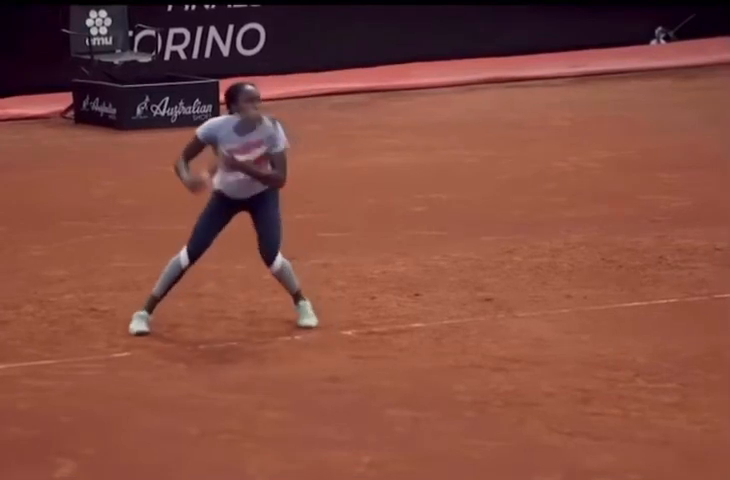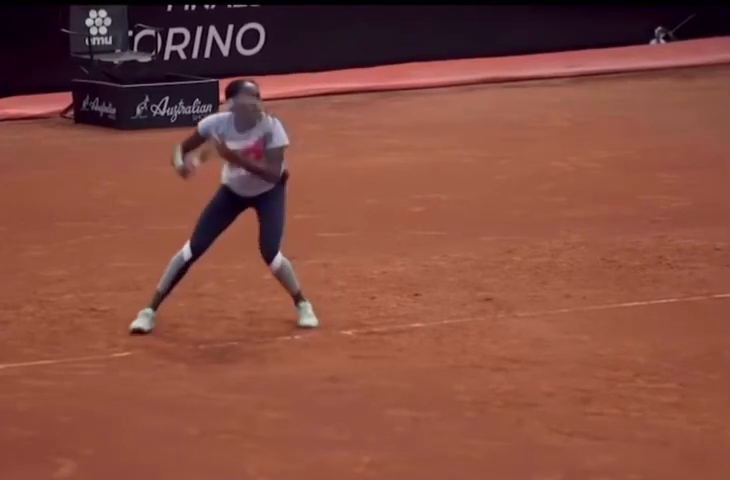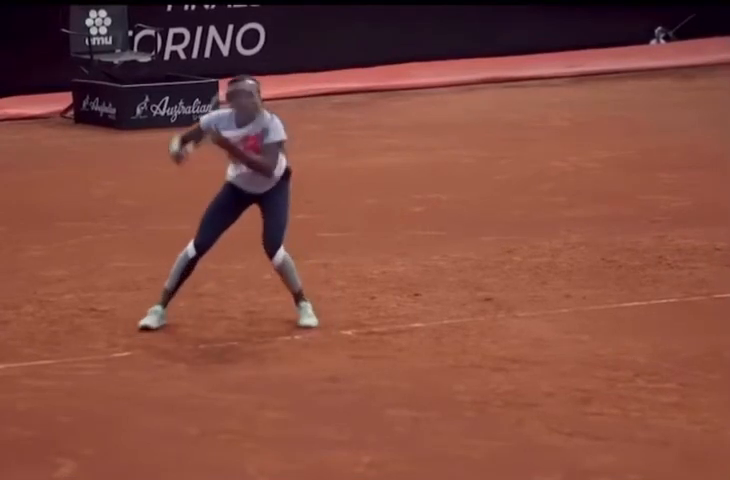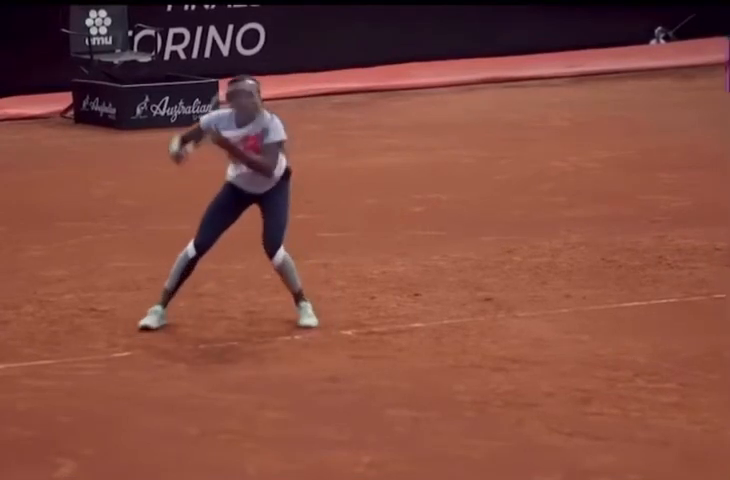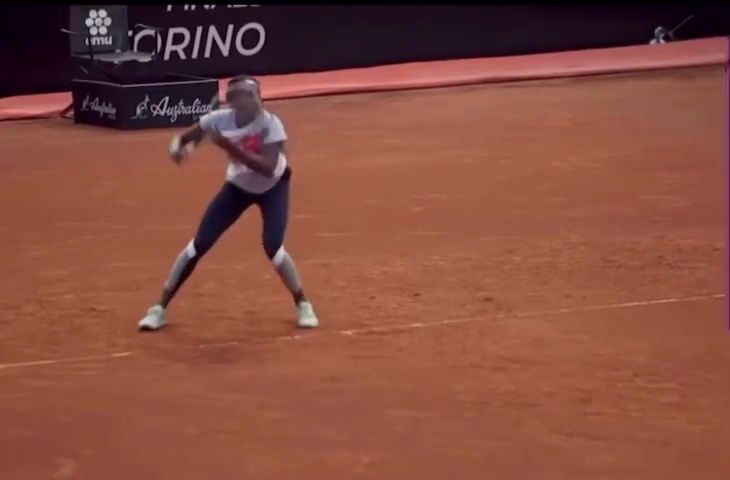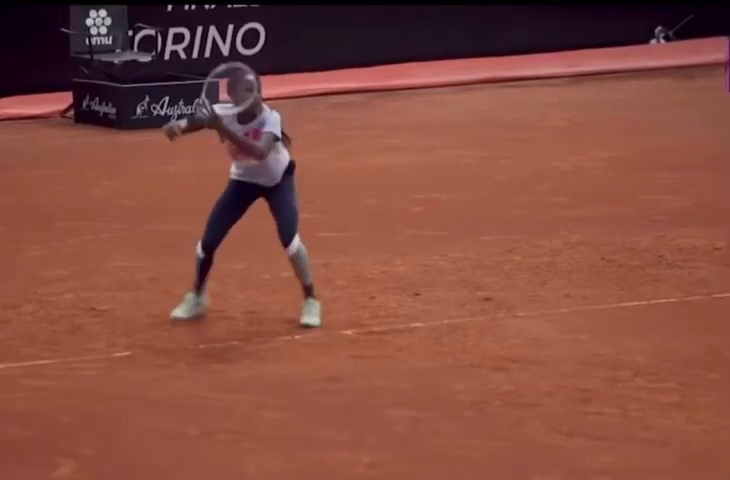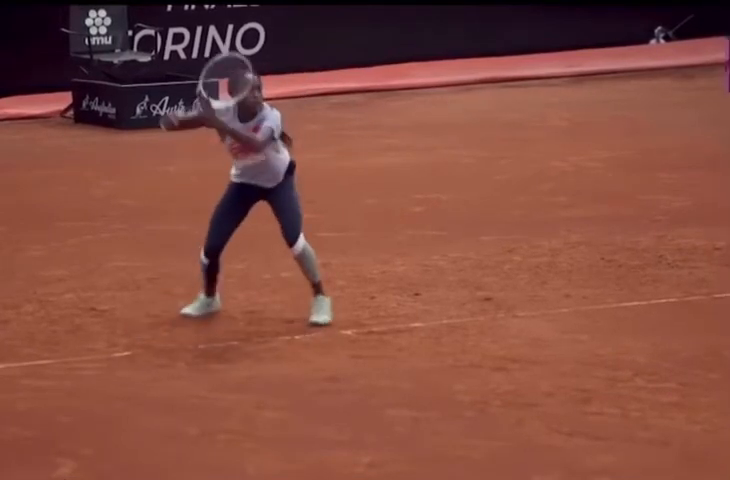
dt=0.3s
person 1, frame 1
left shoulder: (271, 129)
right shoulder: (216, 128)
left elbow: (280, 179)
right elbow: (182, 159)
left wrist: (242, 166)
right wrist: (187, 178)
left hip: (262, 195)
right hip: (225, 195)
left knee: (270, 255)
right knee: (191, 252)
left ankle: (302, 304)
right ankle: (145, 312)
person 1, frame 2
left shoulder: (271, 126)
right shoulder: (217, 123)
left elbow: (274, 174)
right elbow: (182, 149)
left wrist: (234, 156)
right wrist: (182, 163)
left hip: (269, 192)
right hip: (232, 190)
left knee: (270, 253)
right knee: (193, 248)
left ankle: (302, 304)
right ankle: (150, 311)
person 1, frame 3
left shoulder: (270, 123)
right shoulder: (219, 119)
left elbow: (269, 169)
right elbow: (181, 140)
left wrist: (231, 148)
right wrist: (178, 150)
left hip: (273, 188)
right hip: (237, 187)
left knee: (273, 249)
right knee: (198, 245)
left ankle: (303, 304)
right ankle: (160, 308)
person 1, frame 4
left shoulder: (270, 123)
right shoulder: (219, 119)
left elbow: (268, 168)
right elbow: (181, 139)
left wrist: (230, 148)
right wrist: (177, 149)
left hip: (273, 187)
right hip: (238, 186)
left knee: (273, 248)
right knee: (198, 245)
left ankle: (303, 304)
right ankle: (160, 308)
person 1, frame 5
left shoulder: (271, 124)
right shoulder: (219, 120)
left elbow: (267, 168)
right elbow: (183, 137)
left wrist: (228, 145)
right wrist: (178, 149)
left hip: (273, 187)
right hip: (239, 186)
left knee: (273, 248)
right knee: (199, 244)
left ankle: (303, 304)
right ankle: (161, 308)
person 1, frame 6
left shoulder: (270, 118)
right shoulder: (220, 113)
left elbow: (260, 152)
right elbow: (182, 125)
left wrist: (222, 128)
right wrist: (174, 127)
left hip: (278, 180)
right hip: (243, 181)
left knee: (289, 239)
right knee: (208, 242)
left ankle: (311, 301)
right ankle: (196, 297)
person 1, frame 7
left shoulder: (270, 115)
right shoulder: (222, 113)
left elbow: (256, 143)
right elbow: (174, 122)
left wrist: (218, 124)
right wrist: (171, 121)
left hip: (278, 181)
right hip: (243, 182)
left knee: (294, 239)
right knee: (211, 246)
left ankle: (320, 298)
right ankle: (209, 298)
